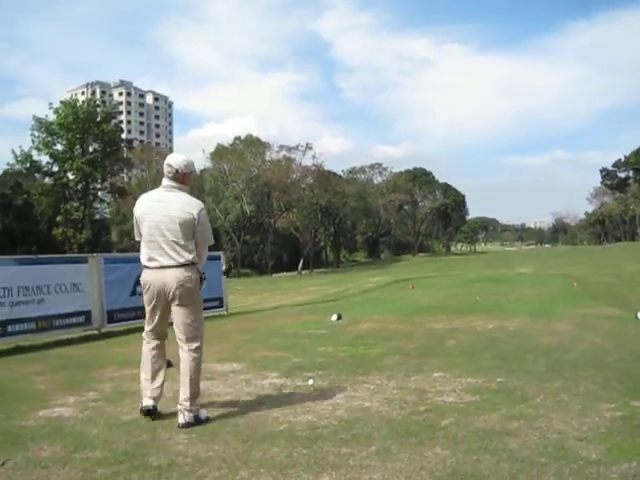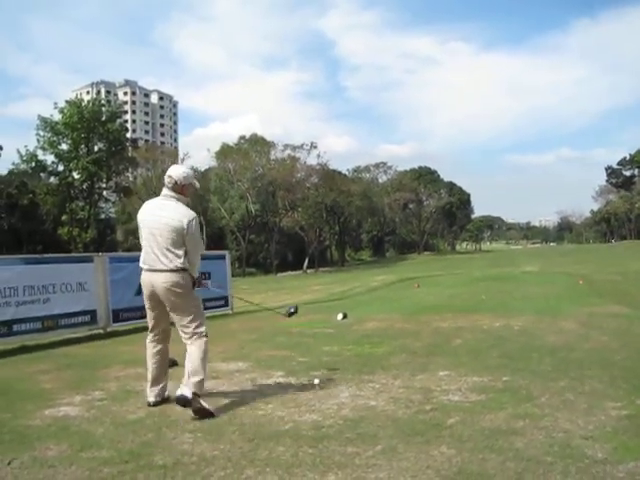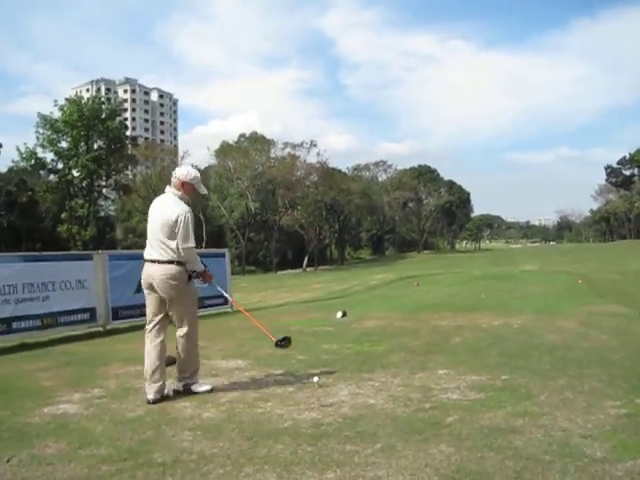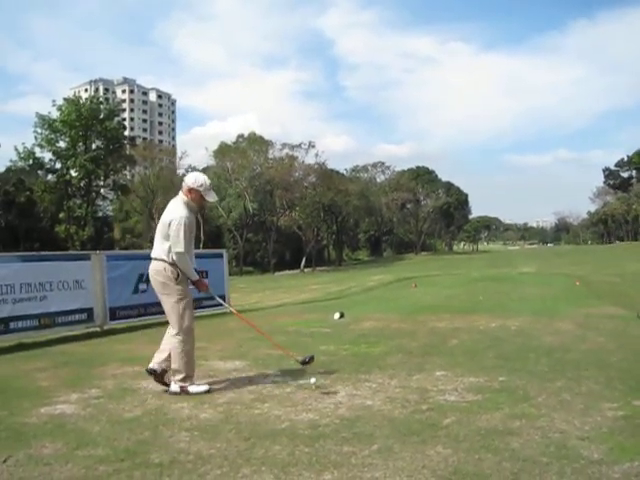
dt=0.3s
person 1, frame 1
left shoulder: (142, 202)
right shoulder: (194, 206)
left elbow: (141, 238)
right elbow: (203, 248)
left hip: (152, 276)
right hip: (183, 276)
left knee: (153, 338)
right knee: (190, 344)
left ankle: (150, 399)
right ankle: (188, 411)
person 1, frame 2
left shoulder: (145, 209)
right shoulder: (187, 216)
right elbow: (194, 254)
right wrist: (193, 276)
left hip: (148, 277)
right hip: (175, 280)
left knee: (156, 336)
right knee: (196, 335)
left ankle: (155, 392)
right ankle: (189, 391)
person 1, frame 3
left shoulder: (158, 202)
right shoulder: (182, 210)
right elbow: (187, 249)
left wrist: (195, 266)
right wrist: (201, 270)
left hip: (150, 269)
right hip: (172, 272)
left knee: (154, 330)
right knee: (186, 328)
left ankle: (154, 390)
right ankle: (185, 381)
person 1, frame 4
left shoulder: (180, 206)
right shoulder: (182, 215)
right elbow: (180, 254)
left wrist: (192, 273)
right wrist: (195, 278)
left hip: (162, 269)
right hip: (168, 272)
left knee: (179, 324)
right knee: (183, 327)
left ankle: (159, 365)
right ankle: (181, 382)
